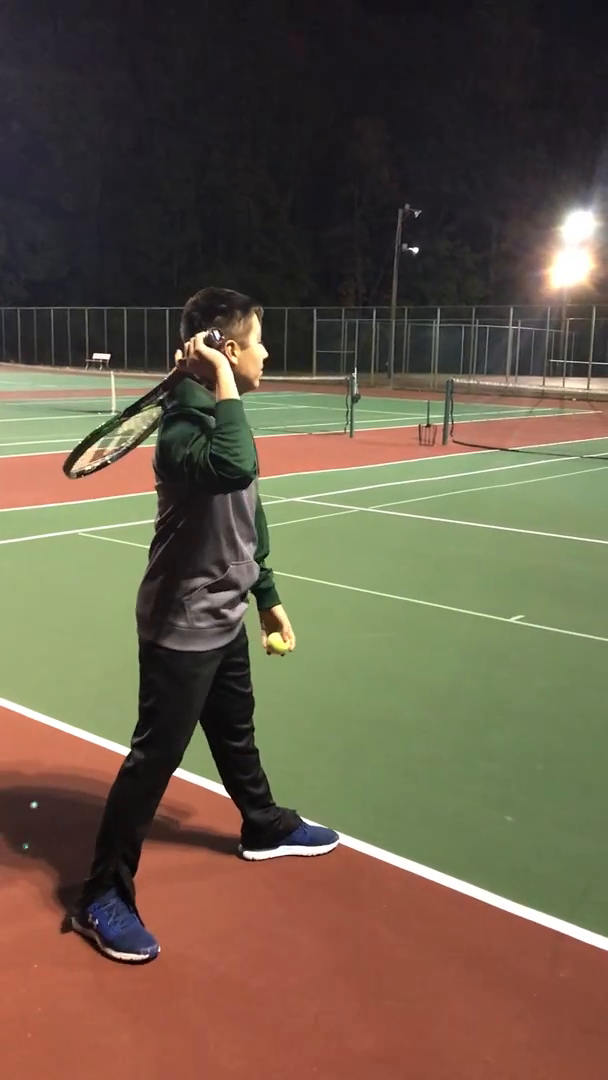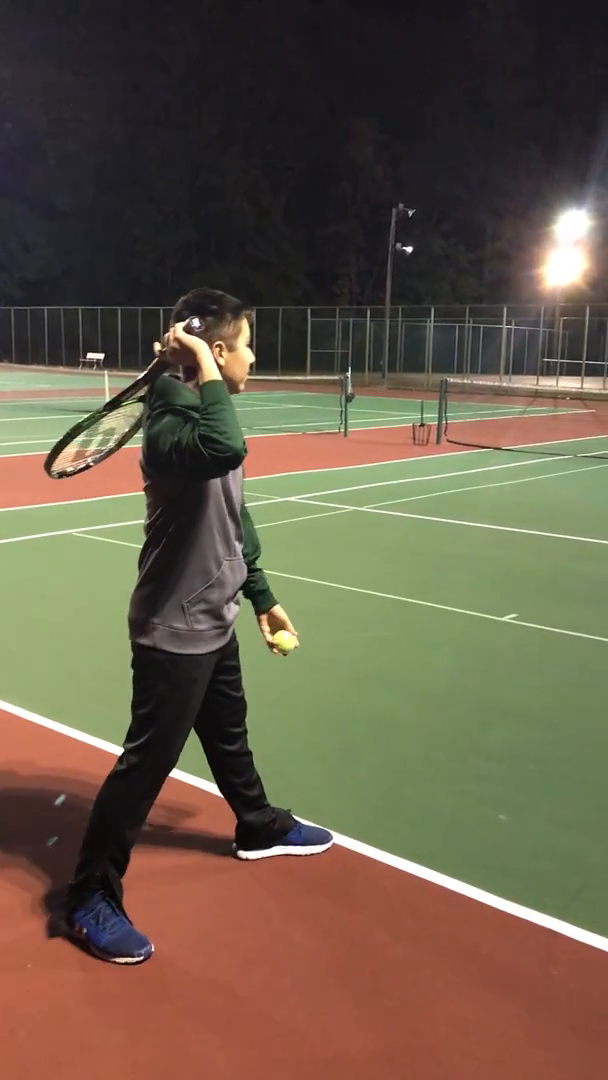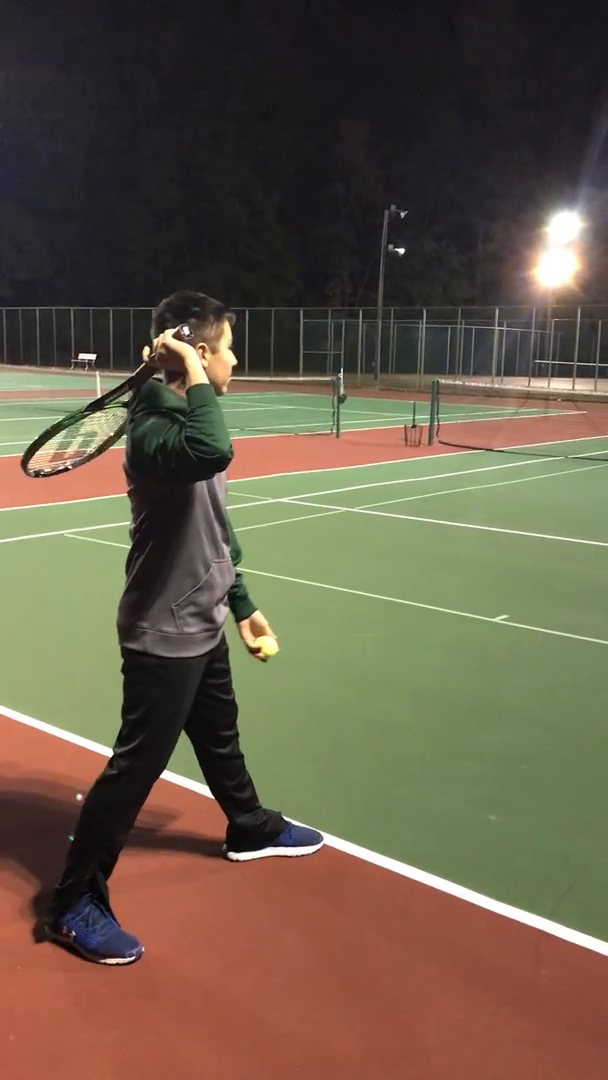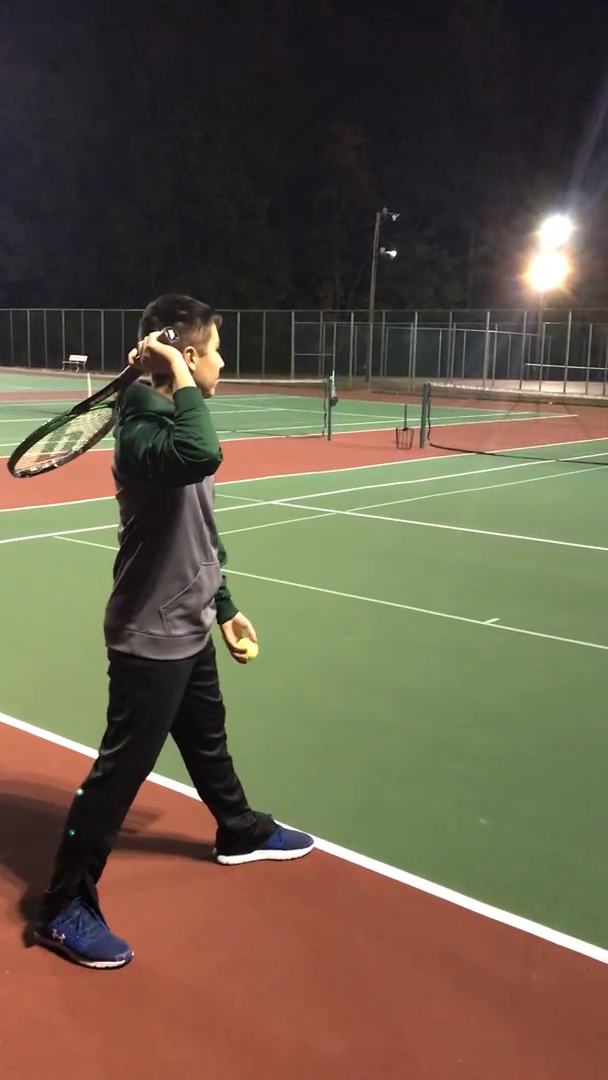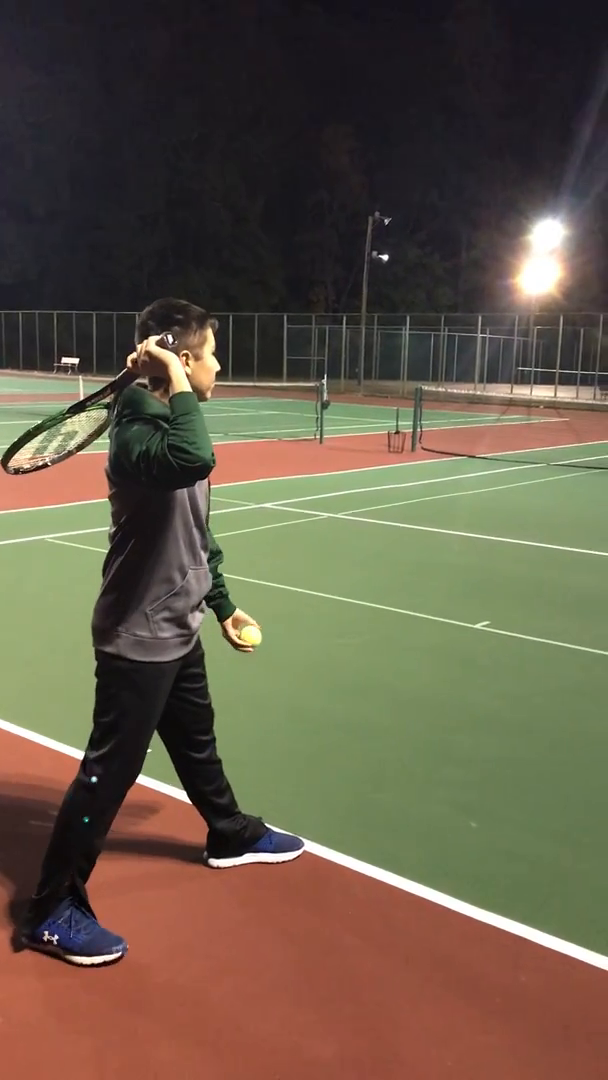
dt=0.2s
person 1, frame 1
left shoulder: (225, 415)
right shoulder: (184, 425)
right elbow: (232, 471)
left wrist: (267, 596)
right wrist: (224, 385)
left hip: (225, 616)
right hip: (179, 624)
left knee: (235, 730)
right knee: (155, 755)
left ankle: (265, 828)
right ankle: (103, 896)
person 1, frame 2
left shoulder: (204, 416)
right shoulder: (170, 425)
left elbow: (234, 519)
right elbow: (226, 451)
left wrist: (263, 596)
right wrist: (205, 370)
left hip: (214, 620)
right hip: (173, 629)
left knee: (228, 732)
right knee: (148, 760)
left ankle: (260, 827)
right ankle: (90, 899)
person 1, frame 3
left shoulder: (186, 420)
right shoulder: (154, 428)
right elbow: (215, 452)
left wrist: (242, 604)
right wrist: (192, 374)
left hip: (201, 623)
right hip: (163, 632)
left knee: (220, 734)
right knee: (136, 764)
left ankle: (251, 828)
right ankle: (75, 903)
person 1, frame 4
left shoulder: (174, 423)
right shoulder: (142, 430)
right elbow: (202, 456)
left wrist: (223, 607)
right wrist: (179, 380)
left hip: (188, 627)
right hip: (150, 635)
left knee: (207, 737)
right knee: (122, 768)
left ankle: (241, 832)
right ankle: (64, 907)
person 1, frame 5
left shoulder: (168, 426)
right shoulder: (137, 434)
right elbow: (194, 460)
left wrist: (223, 604)
right wrist: (176, 383)
left hip: (177, 629)
right hip: (137, 637)
left knee: (196, 739)
right knee: (109, 770)
left ankle: (231, 835)
right ankle: (54, 911)
